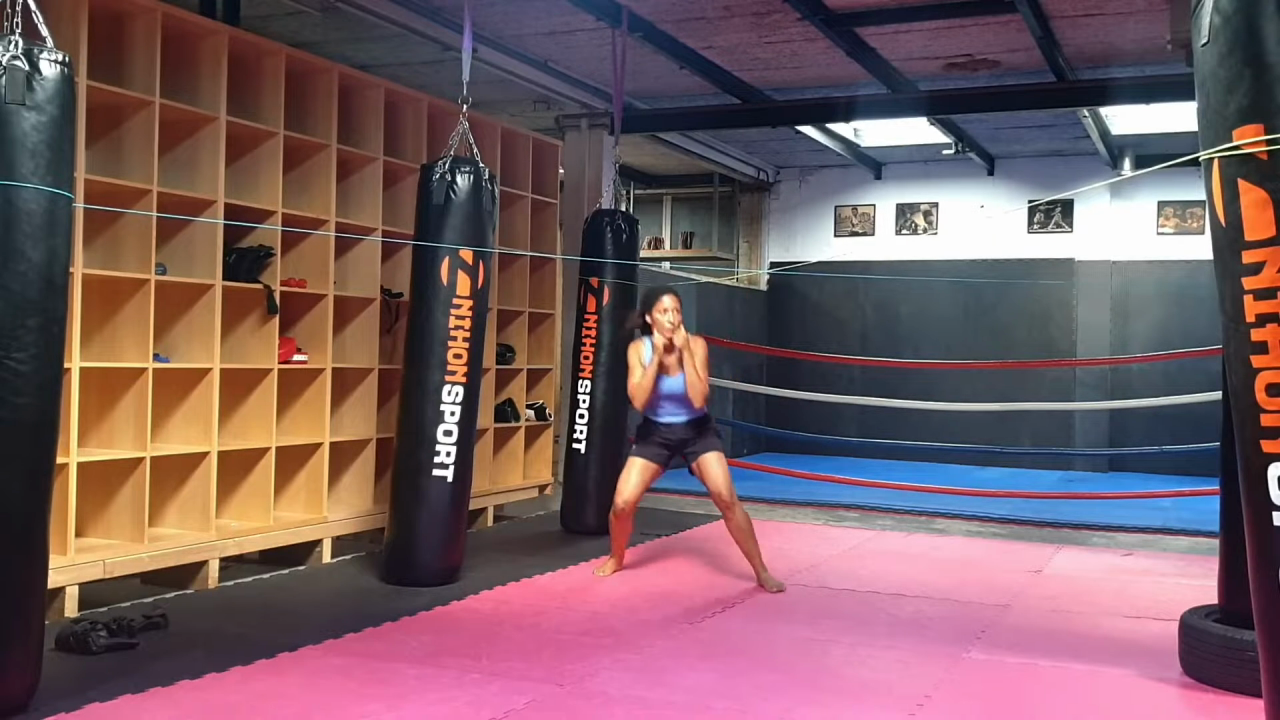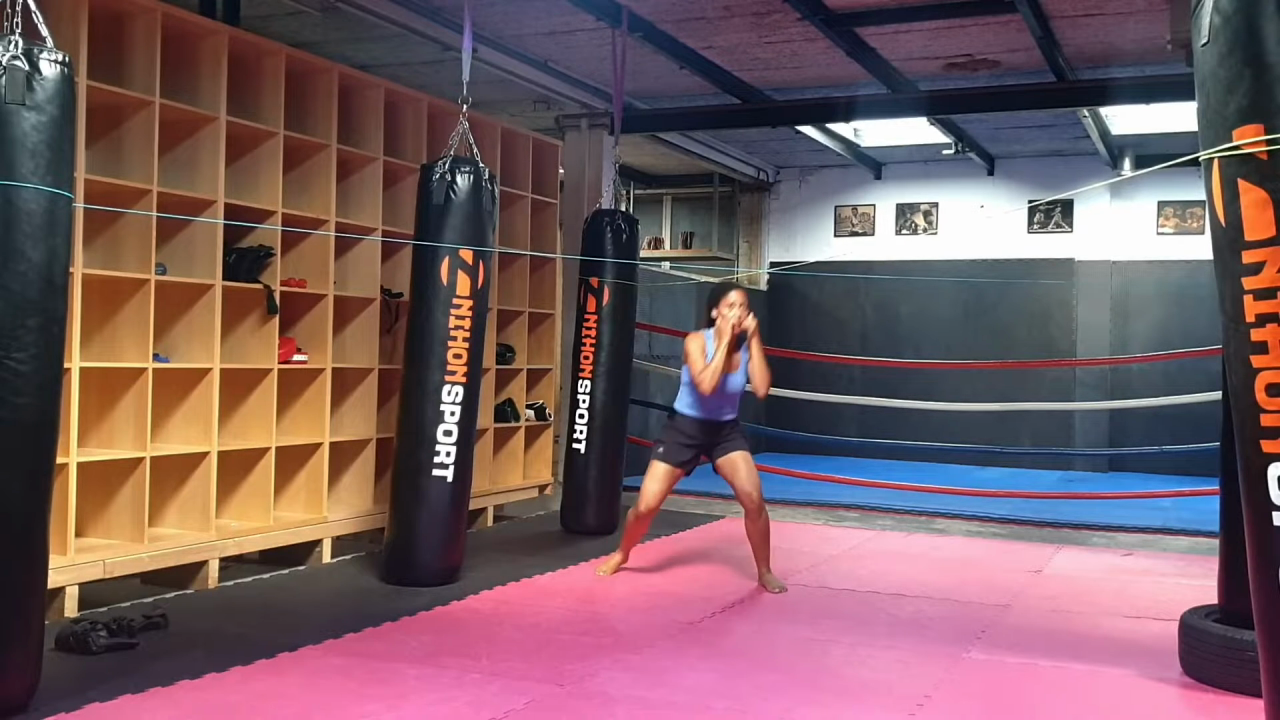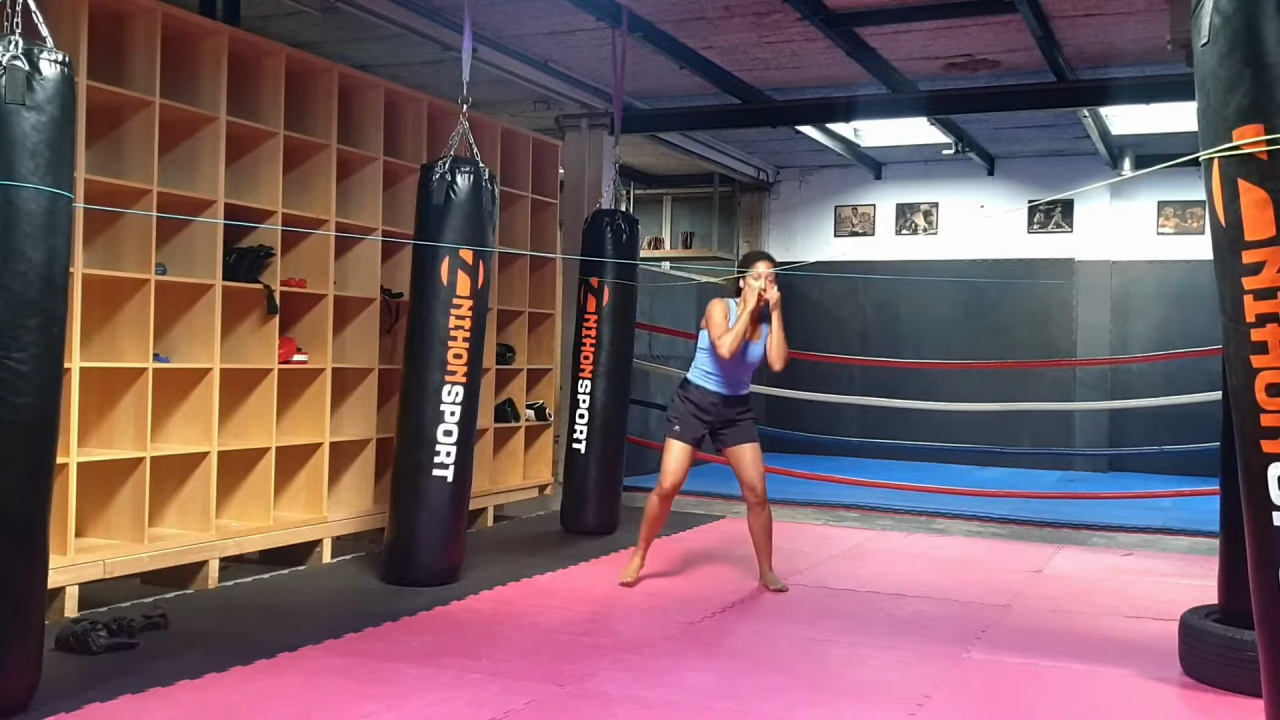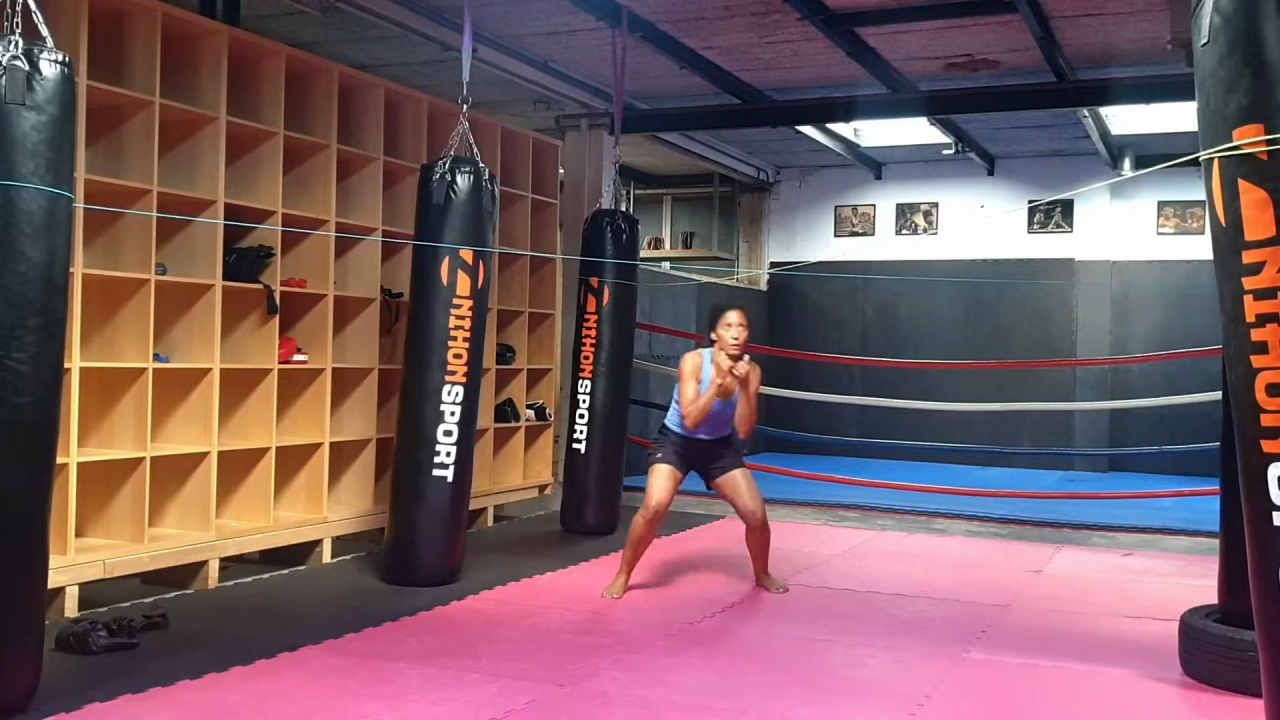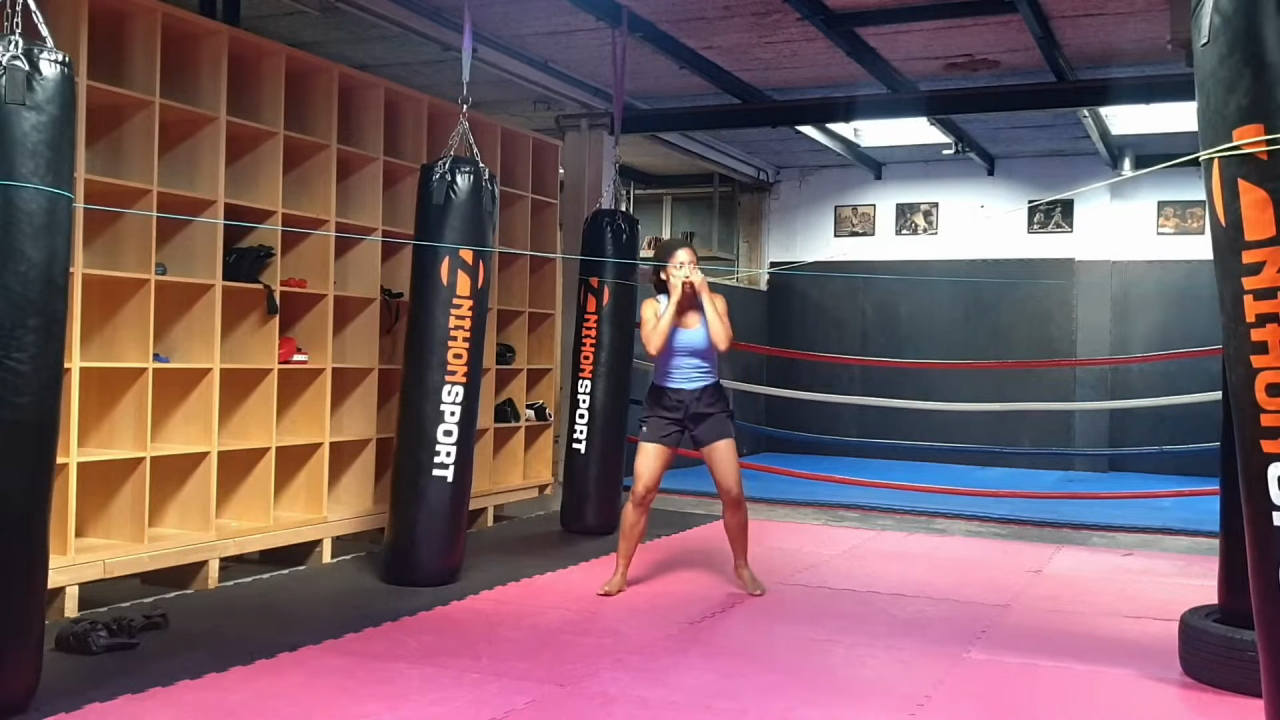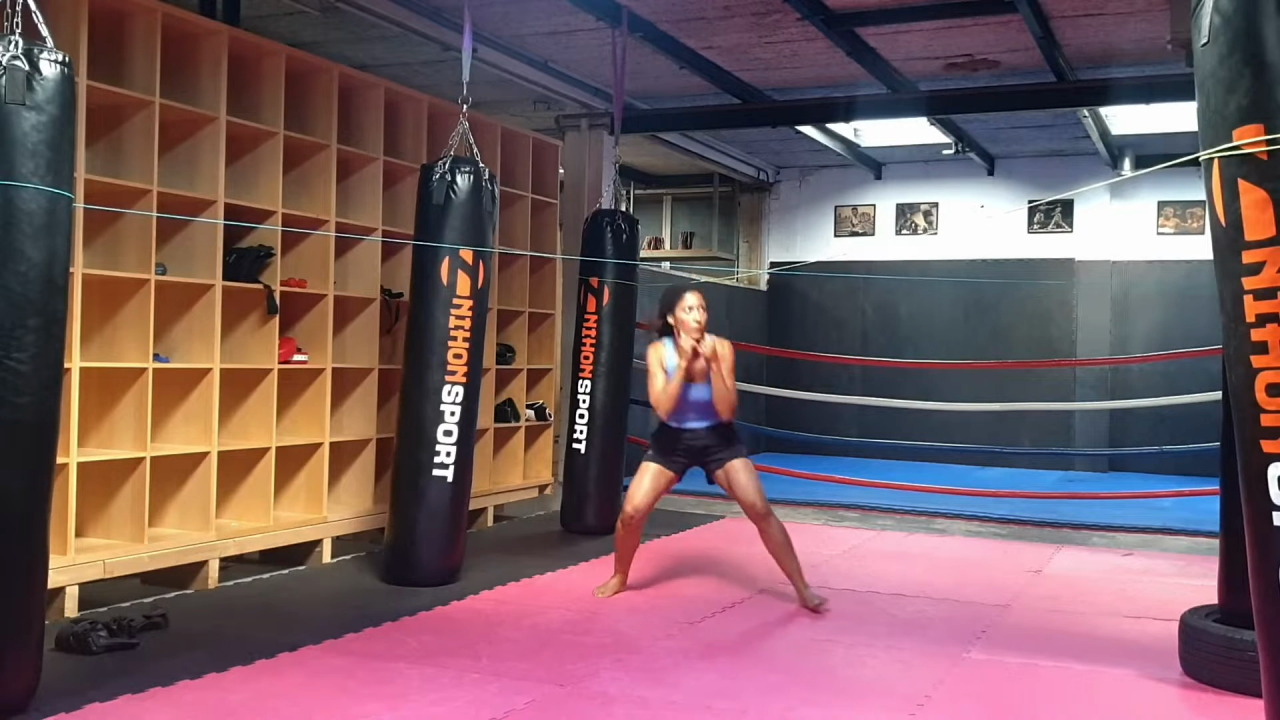
dt=0.3s
person 1, frame 1
left shoulder: (696, 345)
right shoulder: (638, 349)
left elbow: (699, 400)
right elbow: (638, 401)
left wrist: (684, 352)
right wrist: (657, 355)
left hip: (697, 429)
right hip: (655, 432)
left knee: (726, 497)
right knee: (622, 502)
left ankle: (761, 570)
right ankle: (616, 558)
person 1, frame 2
left shoulder: (751, 345)
right shoulder: (696, 342)
left elbow: (762, 389)
right elbow: (706, 386)
left wrist: (754, 339)
right wrist: (726, 339)
left hip: (725, 429)
right hip: (685, 427)
left knee: (753, 498)
right knee: (646, 506)
left ankle: (765, 573)
right ankle: (621, 554)
person 1, frame 3
left shoulder: (768, 320)
right shoulder: (719, 307)
left elbow: (778, 363)
right elbow: (726, 350)
left wrist: (775, 311)
right wrist: (749, 308)
left hip: (736, 408)
right hip: (695, 401)
left knee: (757, 492)
right knee: (668, 485)
left ankle: (766, 572)
right ankle: (638, 557)
person 1, frame 4
left shoulder: (750, 371)
right shoulder: (692, 361)
left elbow: (745, 431)
right elbow: (689, 420)
left wrist: (743, 385)
right wrist: (718, 381)
left hip: (719, 447)
right hip: (677, 442)
left knee: (756, 514)
right knee: (653, 508)
left ankle: (762, 575)
right ankle: (622, 577)
person 1, frame 5
left shoulder: (715, 301)
right shoulder: (653, 306)
left elbow: (723, 343)
right elbow: (653, 346)
left wrist: (704, 294)
right wrist: (674, 299)
left hip: (709, 402)
right hip: (664, 403)
left knee: (732, 492)
right knee: (641, 491)
left ankle: (741, 566)
right ankle: (620, 573)
person 1, frame 6
left shoulder: (722, 347)
right shoulder: (659, 351)
left elbow: (727, 412)
right elbow: (662, 409)
left wrist: (713, 362)
right wrist: (683, 362)
left hip: (719, 439)
right hip: (673, 440)
left knee: (759, 509)
right knee: (632, 511)
left ankle: (801, 587)
right ankle: (618, 577)
